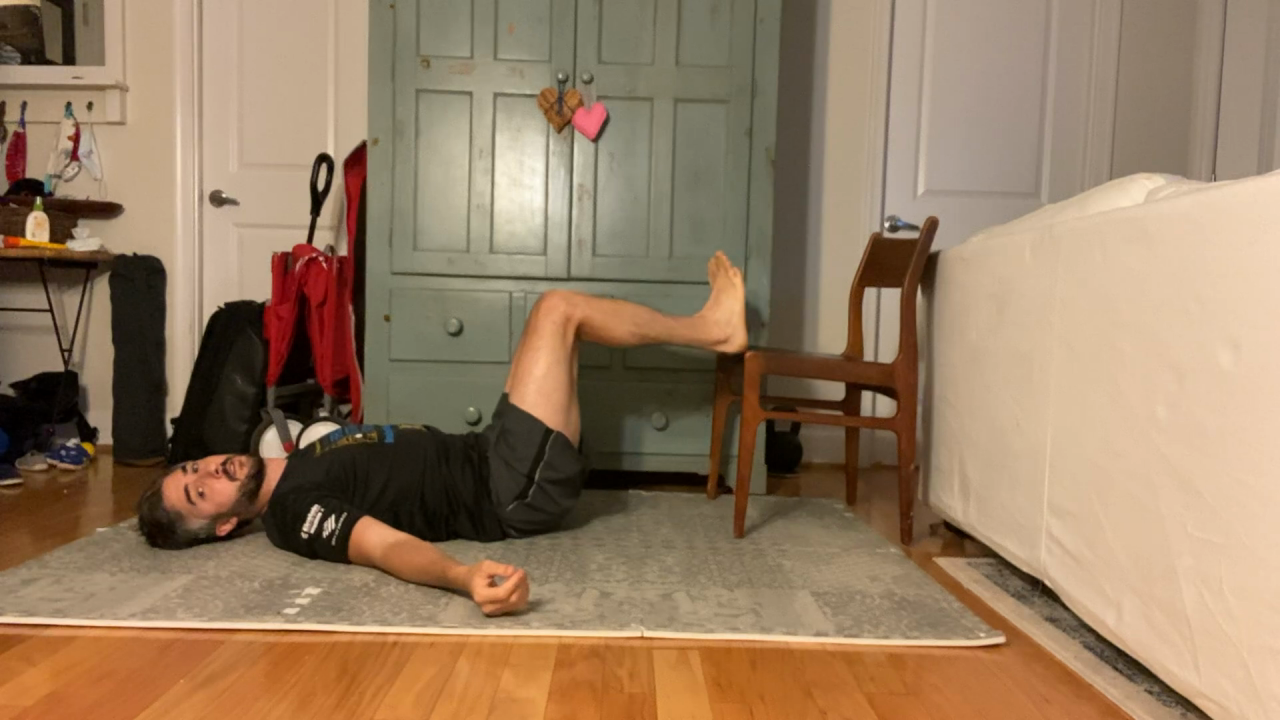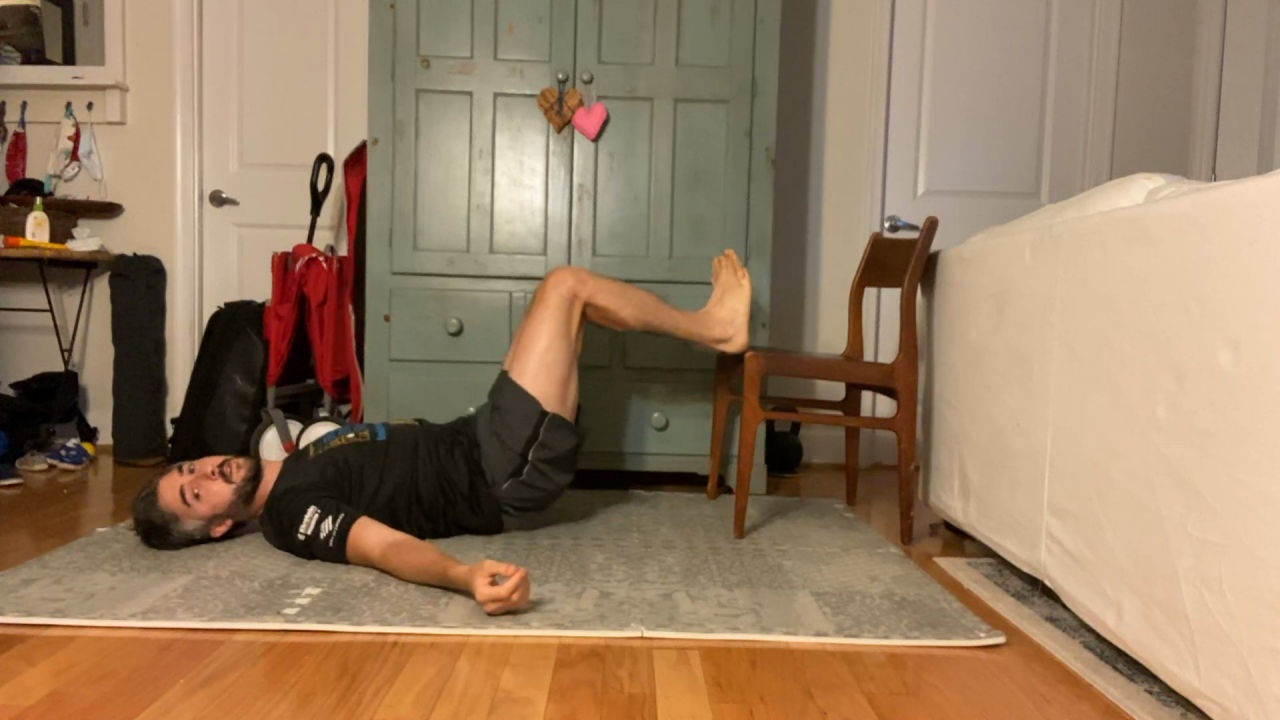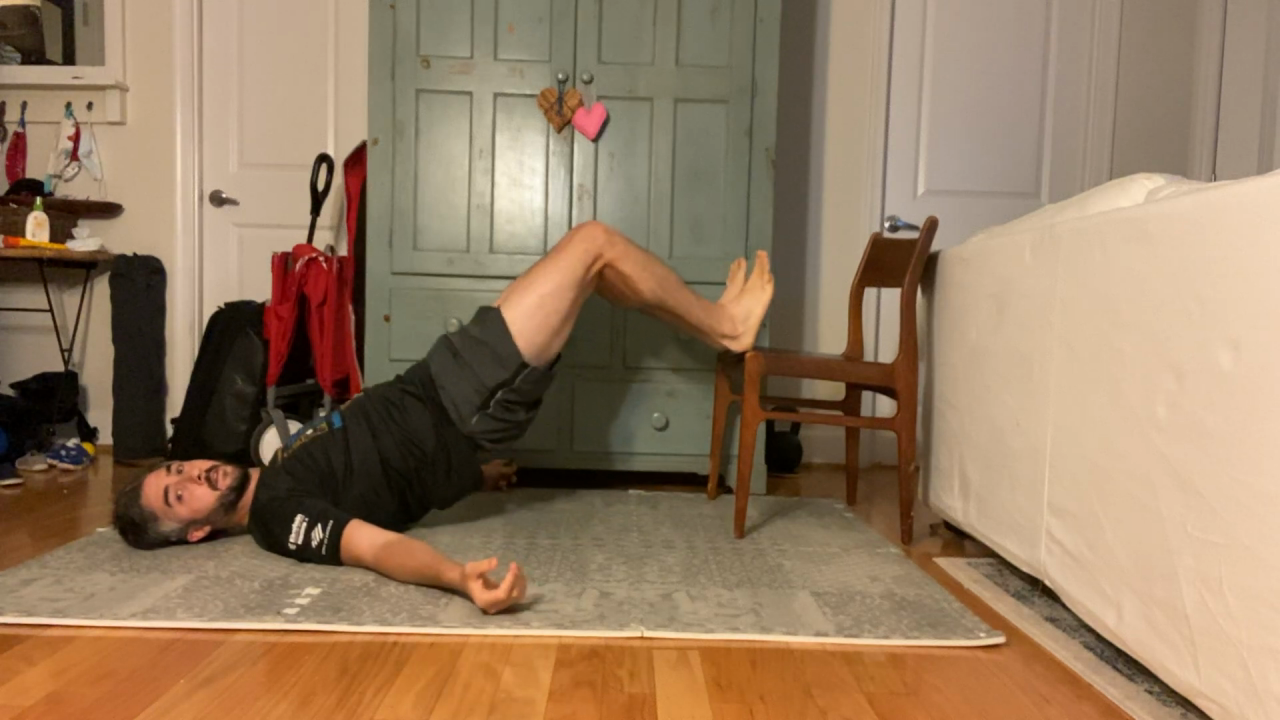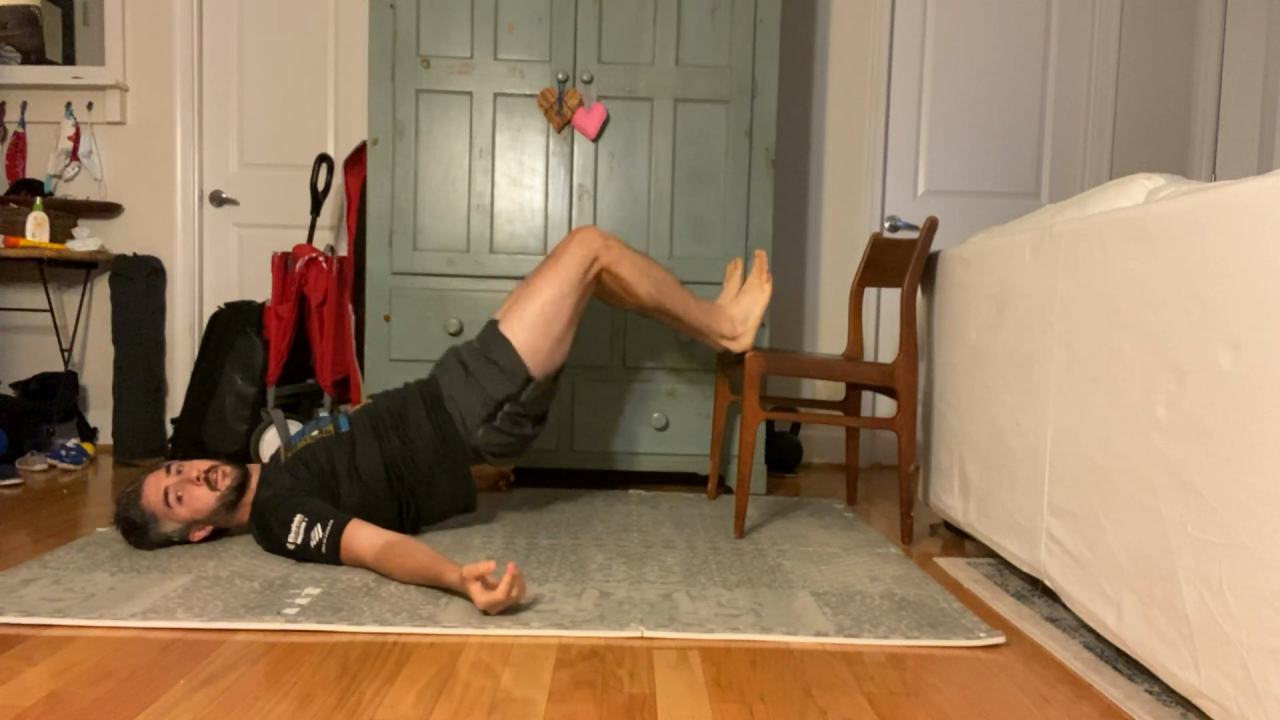
dt=1s
person 1, frame 1
left shoulder: (301, 467)
right shoulder: (297, 515)
right elbow: (389, 547)
right wrist: (464, 576)
left hip: (482, 456)
right hip: (516, 492)
left knee: (563, 315)
right knee: (558, 307)
left ankle: (709, 327)
right ankle: (711, 330)
person 1, frame 2
left shoulder: (297, 470)
right shoulder: (294, 516)
right elbow: (389, 547)
right wrist: (463, 575)
left hip: (476, 445)
right hip: (508, 472)
left knee: (569, 293)
right knee: (566, 285)
left ankle: (708, 325)
right ankle: (714, 327)
person 1, frame 3
left shoulder: (278, 477)
right shoulder: (280, 520)
right elbow: (379, 548)
right wrist: (459, 579)
left hip: (439, 390)
right hip: (472, 406)
left knee: (591, 253)
right knee: (594, 241)
left ankle: (714, 321)
right ankle: (723, 325)
person 1, frame 4
left shoulder: (276, 477)
right shoulder: (280, 518)
right elbow: (379, 547)
right wrist: (460, 579)
left hip: (448, 401)
right hip: (478, 411)
left knee: (589, 258)
right knee: (591, 244)
left ankle: (712, 321)
right ankle: (722, 325)
